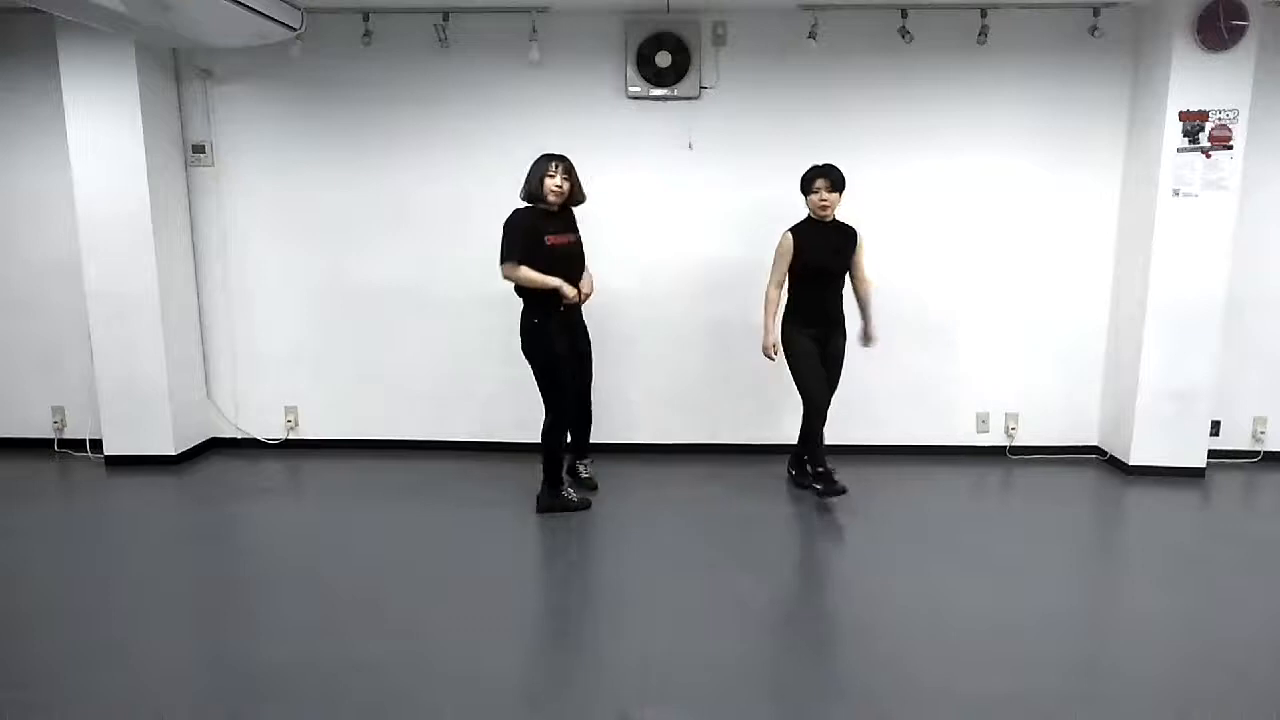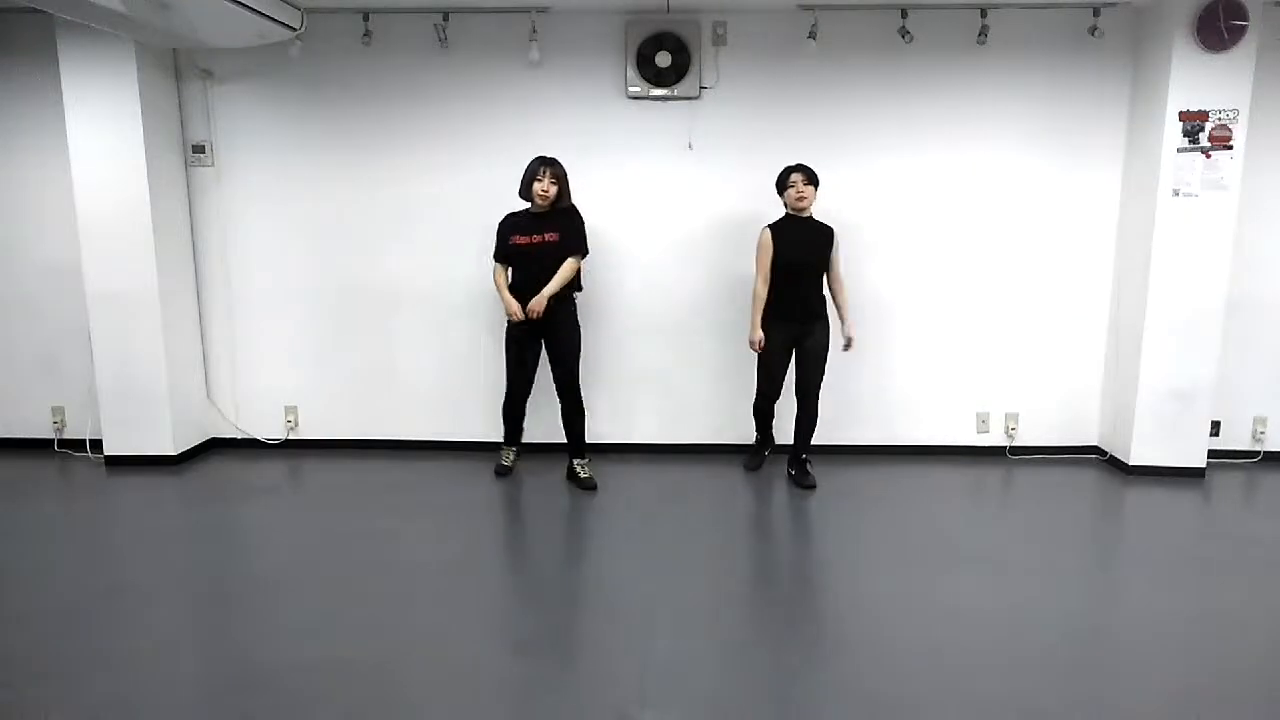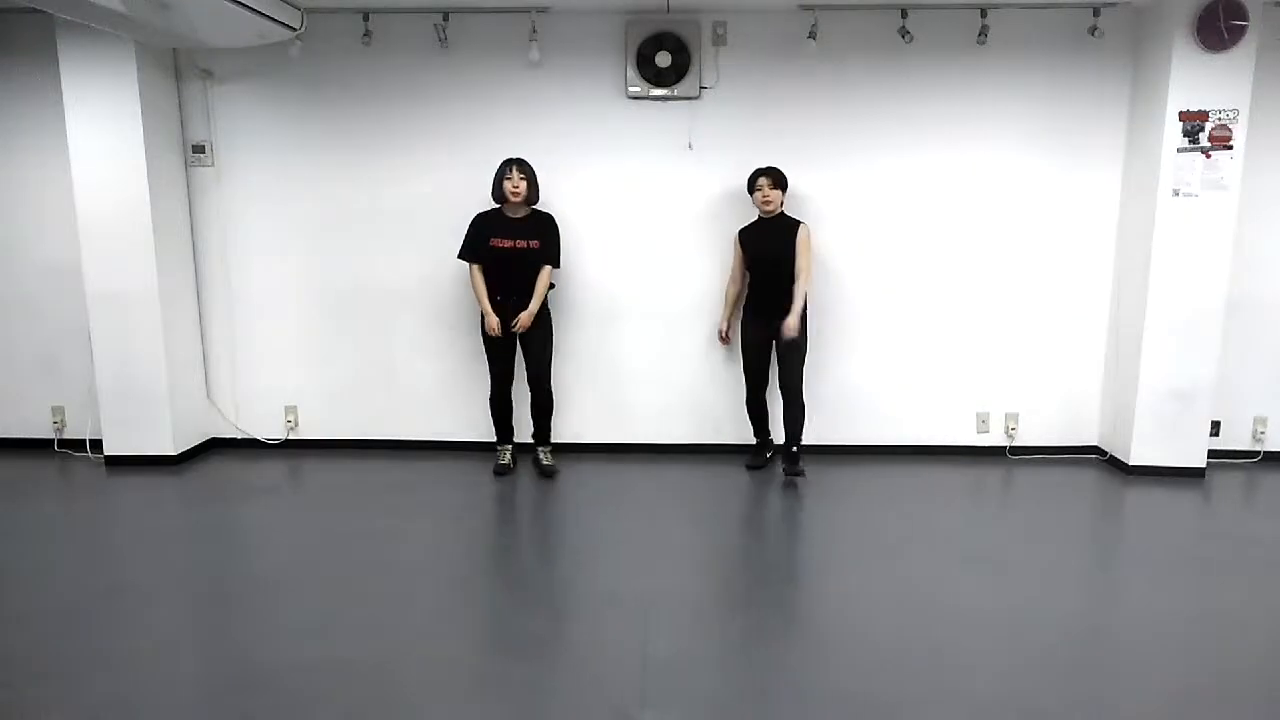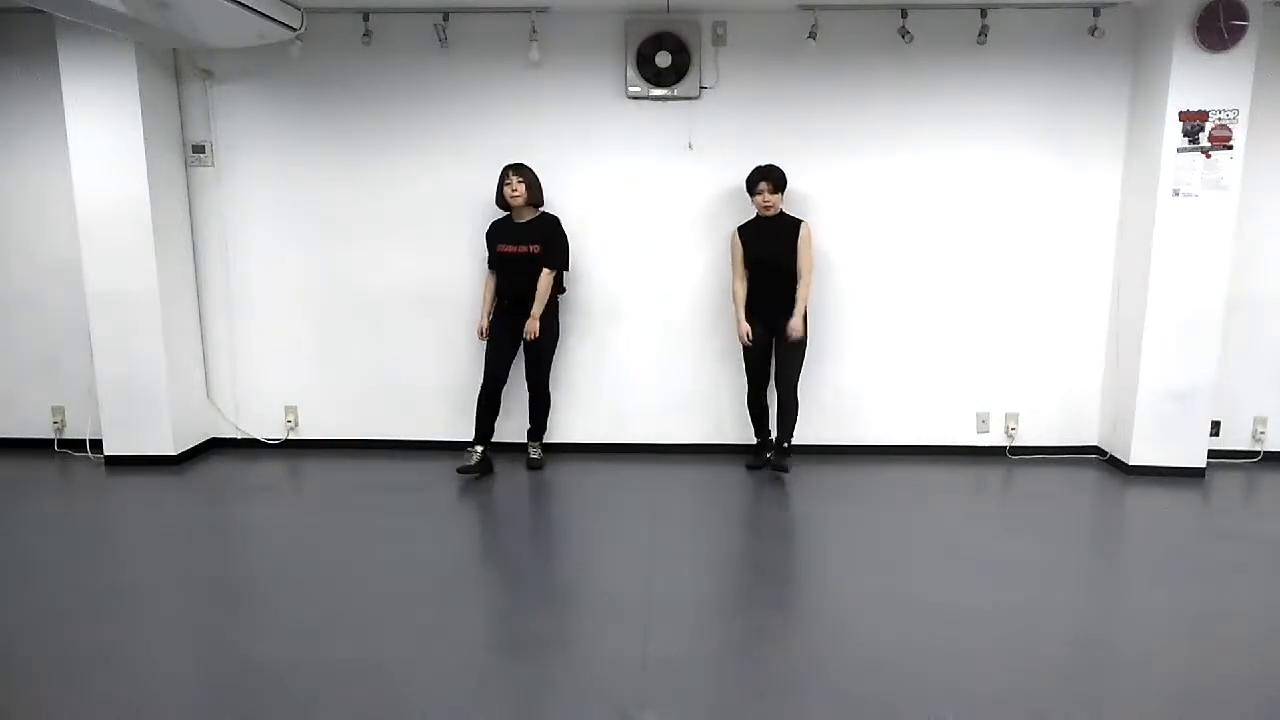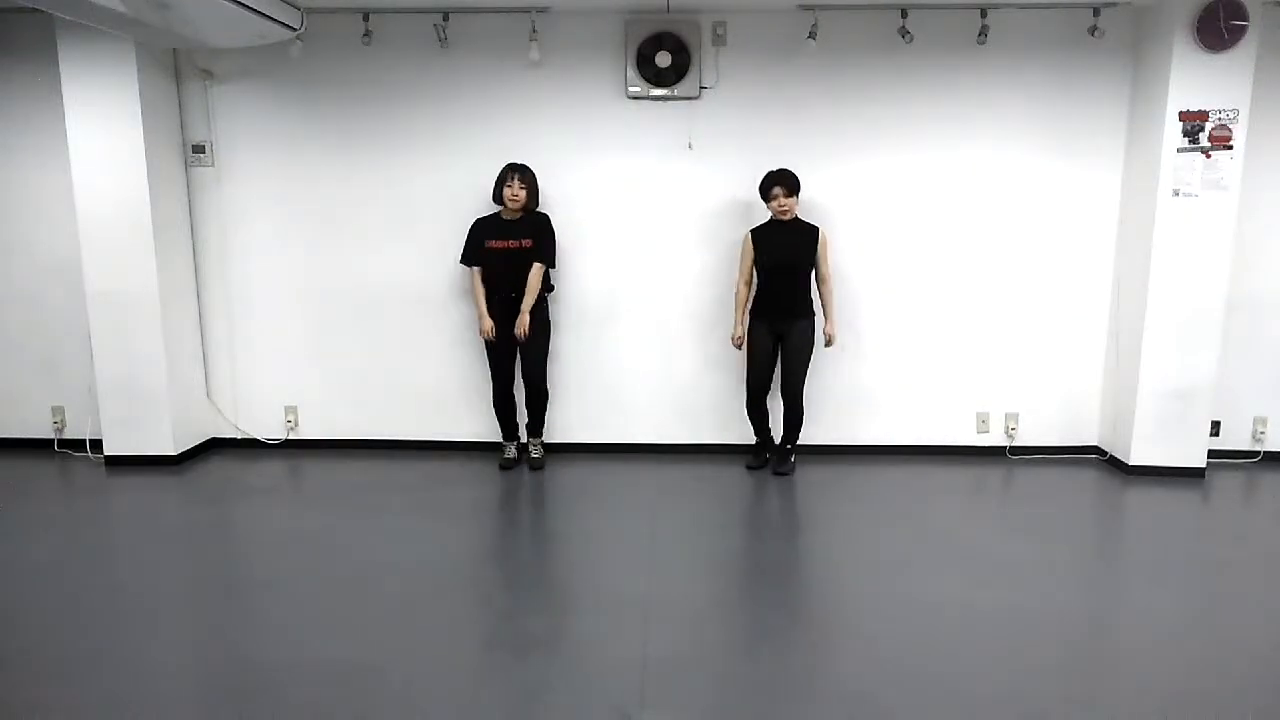
dt=0.5s
person 1, frame 1
left shoulder: (566, 216)
right shoulder: (523, 219)
right elbow: (510, 269)
left wrist: (585, 278)
right wrist: (559, 285)
left hip: (572, 319)
right hip: (540, 322)
left knee: (581, 395)
right knee: (559, 404)
left ankle: (579, 462)
right ankle: (552, 490)
person 1, frame 2
left shoulder: (568, 216)
right shoulder: (511, 223)
left elbow: (573, 261)
right elbow: (500, 267)
left wrist: (544, 295)
right wrist: (507, 299)
left hip: (560, 313)
right hip: (521, 316)
left knee: (569, 388)
right knee: (517, 388)
left ankle: (577, 461)
right ankle: (510, 448)
person 1, frame 3
left shoulder: (544, 223)
right shoulder: (484, 223)
left elbow: (546, 270)
right elbow: (475, 269)
left wrist: (531, 311)
right wrist: (488, 311)
left hip: (533, 312)
right hip: (497, 311)
left knee: (540, 381)
right knee: (500, 383)
left ankle: (543, 449)
right ankle: (505, 447)
person 1, frame 4
left shoulder: (549, 225)
right shoulder: (497, 229)
left elbow: (549, 274)
right elbow: (493, 275)
left wrist: (535, 317)
right wrist: (485, 315)
left hip: (541, 315)
right hip: (505, 313)
left knee: (537, 382)
right knee: (492, 380)
left ankle: (535, 444)
right ankle: (479, 450)
person 1, frame 5
left shoulder: (540, 224)
right shoulder: (483, 227)
left elbow: (538, 269)
right elbow: (476, 273)
left wrist: (525, 312)
right wrist: (483, 315)
left hip: (533, 312)
right hip: (497, 313)
left knee: (535, 380)
right knee: (502, 383)
left ankle: (535, 439)
right ankle: (510, 443)
person 2, frame 1
left shoulder: (850, 236)
right shoulder: (794, 237)
left elbow: (859, 283)
right elbow: (775, 286)
left wrist: (867, 322)
right wrist: (769, 332)
left hip: (834, 329)
right hip: (799, 329)
left knee: (822, 401)
right knee: (815, 399)
left ankle: (799, 462)
right ankle: (820, 472)
person 2, frame 2
left shoulder: (827, 233)
right shoulder: (772, 233)
left elbow: (835, 281)
right elbow: (762, 283)
left wrist: (846, 322)
right wrist: (756, 326)
left hip: (815, 325)
right hip: (779, 324)
left knee: (809, 396)
right knee: (767, 392)
left ankle: (798, 462)
right ankle: (763, 442)
person 2, frame 3
left shoulder: (798, 230)
right shoulder: (744, 235)
left elbow: (802, 276)
right elbow: (736, 280)
left wrist: (795, 314)
right wrist: (725, 319)
left hip: (788, 318)
right hip: (755, 318)
left knee: (791, 386)
right knee: (755, 386)
left ankle: (793, 454)
right ankle: (763, 443)
person 2, frame 4
left shoulder: (798, 228)
right shoulder: (742, 233)
left elbow: (804, 276)
right elbow: (739, 280)
left wrist: (798, 315)
right wrist: (741, 319)
left hip: (789, 317)
right hip: (756, 319)
left knee: (786, 383)
right knee: (756, 384)
left ankle: (783, 447)
right ankle: (763, 444)
person 2, frame 5
left shoulder: (814, 234)
right shoulder: (755, 237)
left elbow: (824, 281)
right elbow: (744, 283)
left wrist: (829, 322)
right wrist: (738, 324)
left hip: (799, 322)
right hip: (762, 322)
left knee: (792, 390)
right knee: (756, 389)
left ankle: (787, 449)
right ankle: (765, 444)
